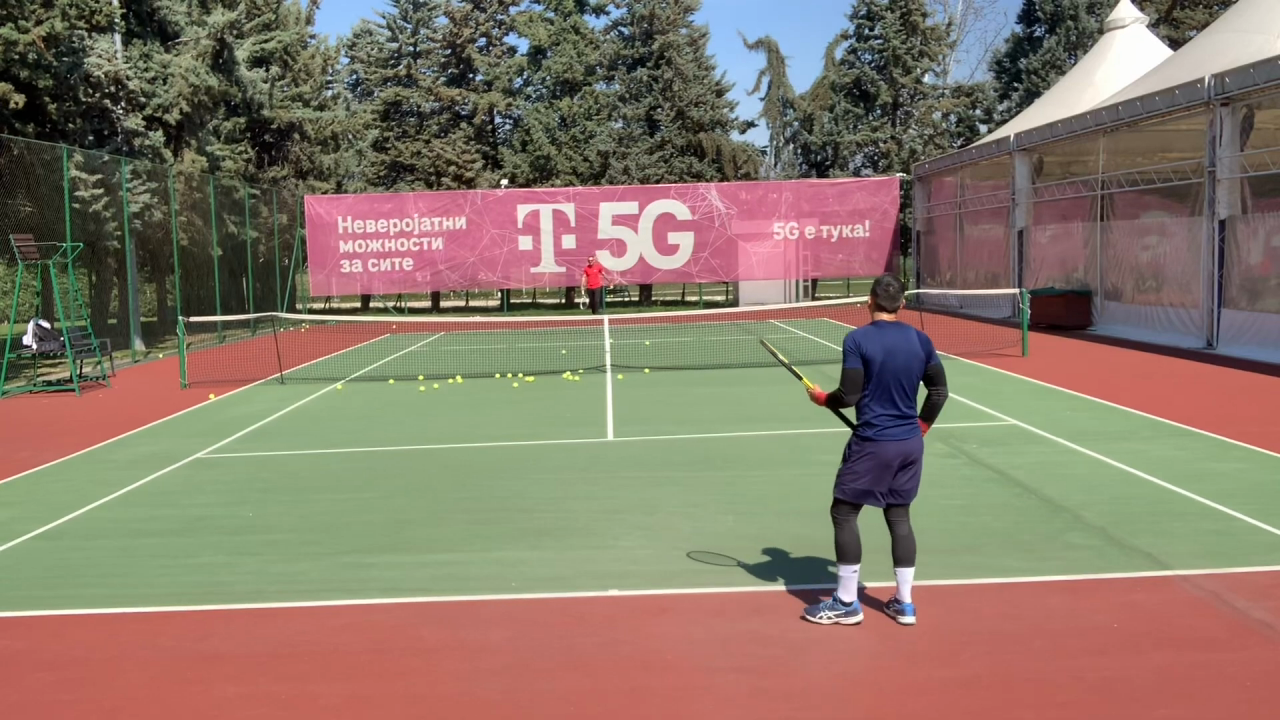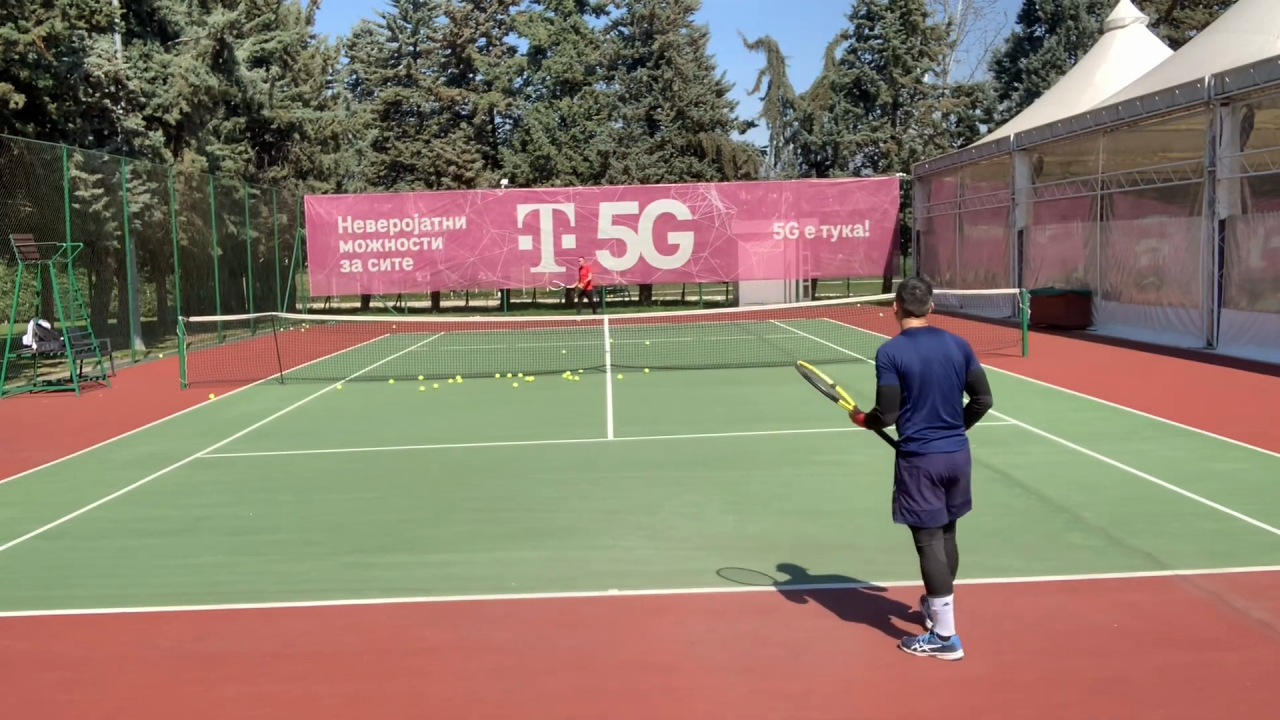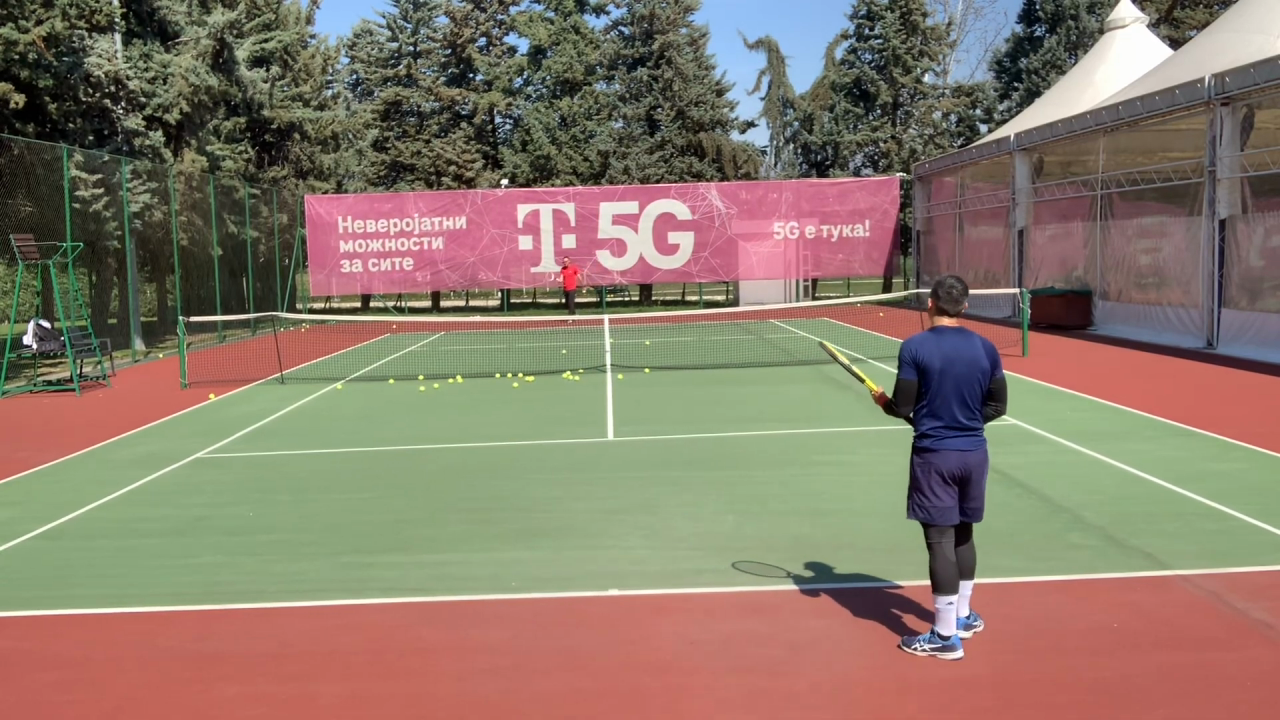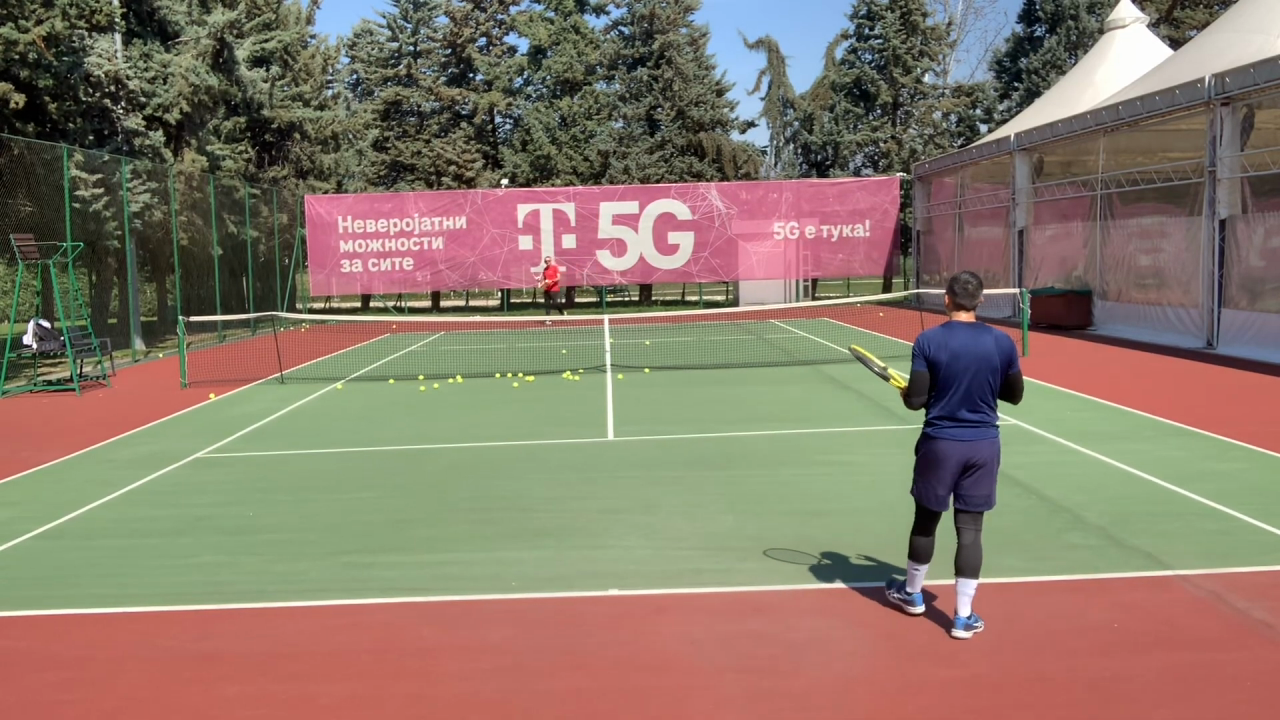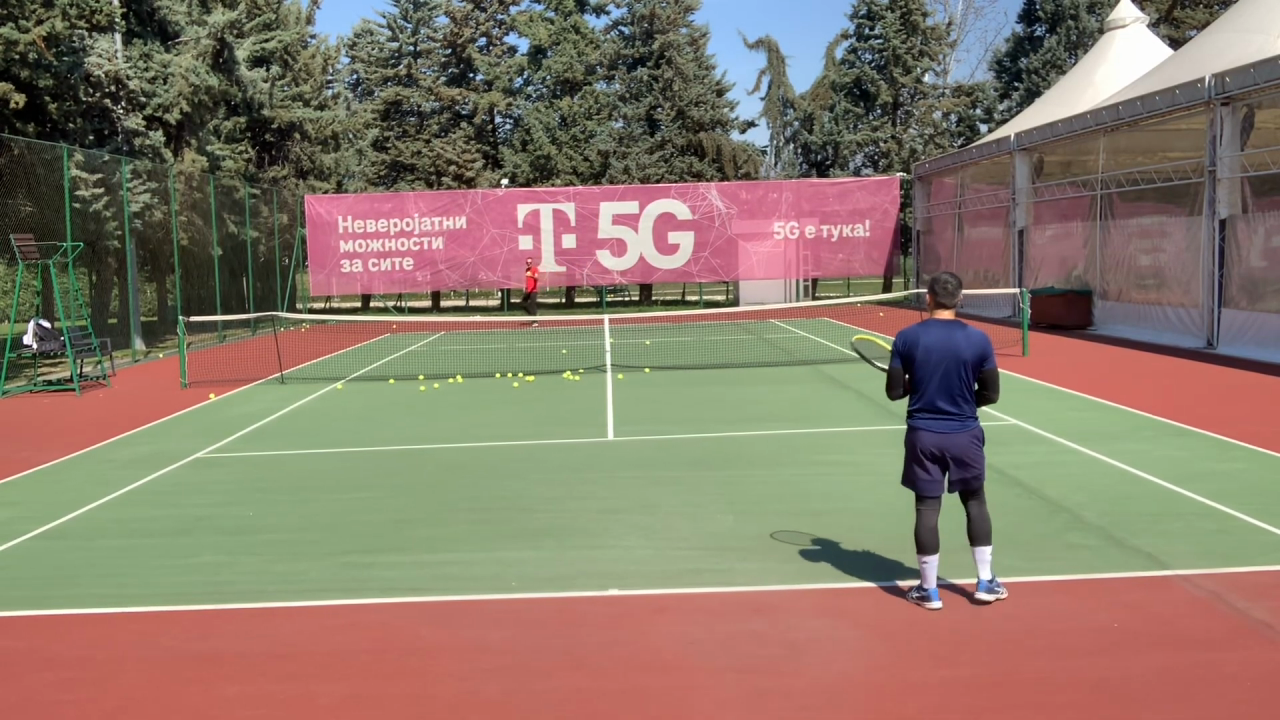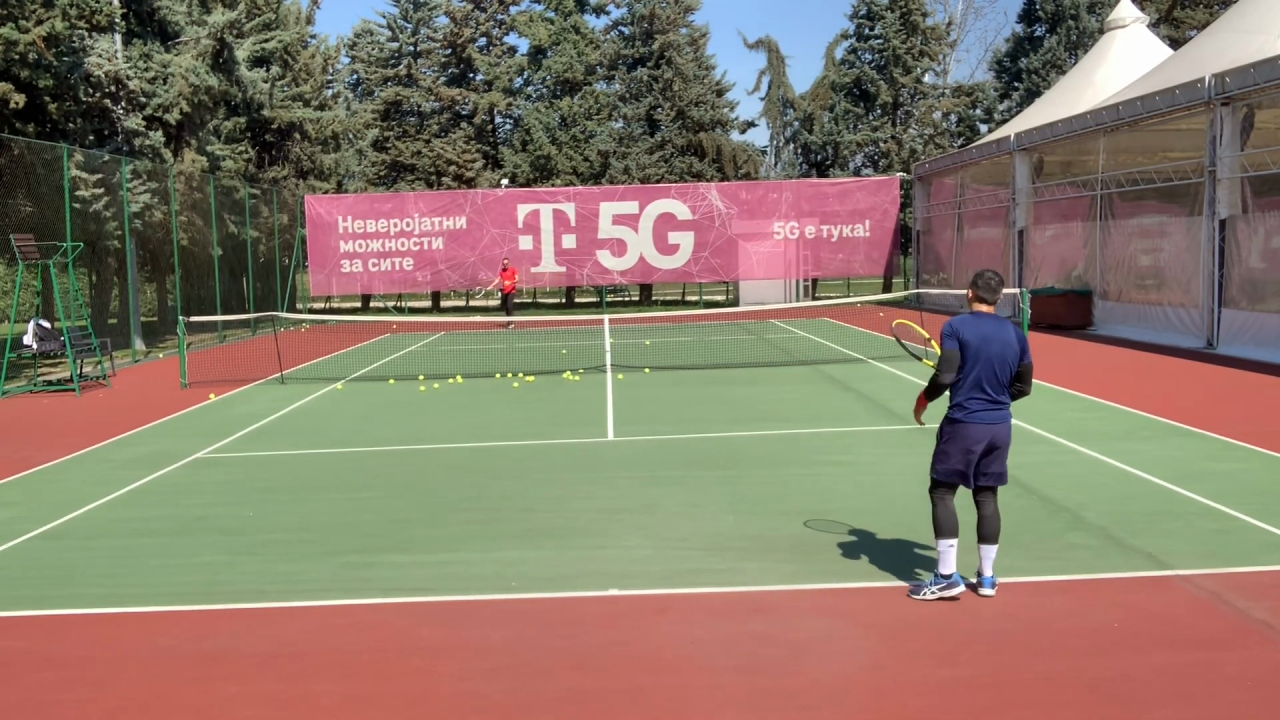
dt=0.7s
person 1, frame 1
left shoulder: (857, 339)
right shoulder: (921, 340)
left elbow: (848, 396)
right elbow: (939, 394)
left wrist: (821, 397)
left hip: (872, 443)
right hip: (910, 442)
left knee: (844, 513)
right knee: (899, 518)
left ankle: (846, 602)
right ankle: (904, 602)
person 1, frame 2
left shoulder: (890, 352)
right shoulder: (959, 345)
left elbow: (886, 416)
right elbow: (983, 400)
left wrist: (860, 418)
left hip: (920, 458)
right hip: (958, 454)
left knee: (929, 542)
right knee: (946, 533)
left ankle: (945, 637)
right ankle: (936, 610)
person 1, frame 3
left shoulder: (914, 347)
right shoulder: (986, 348)
left elbow: (902, 407)
right elbow: (998, 406)
left wrist: (883, 401)
left hip: (934, 455)
right hip: (974, 453)
left knee: (940, 541)
right knee: (963, 534)
left ankle: (945, 636)
right ankle: (963, 616)
person 1, frame 4
left shoulder: (928, 341)
right shoulder: (1002, 343)
left elbow: (915, 400)
right elbow: (1014, 394)
left wrist: (905, 393)
left hip: (939, 444)
right hip: (983, 446)
left knee: (926, 519)
right knee: (970, 529)
left ankle: (912, 593)
right ankle: (964, 616)
person 1, frame 5
left shoulder: (906, 338)
right shoulder: (978, 339)
left elbow: (894, 391)
right elbow: (991, 394)
left hip: (922, 435)
right hip: (964, 435)
left knee: (927, 510)
right knee: (975, 503)
left ankle: (929, 590)
right ankle: (985, 582)
person 1, frame 6
left shoulder: (956, 327)
right shoulder: (1016, 334)
left elbow: (945, 376)
right elbow: (1023, 388)
left wrist: (923, 398)
left hip: (963, 426)
right hip: (1000, 426)
left knee: (941, 494)
right knee: (987, 498)
left ankle: (947, 576)
right ankle: (987, 577)
